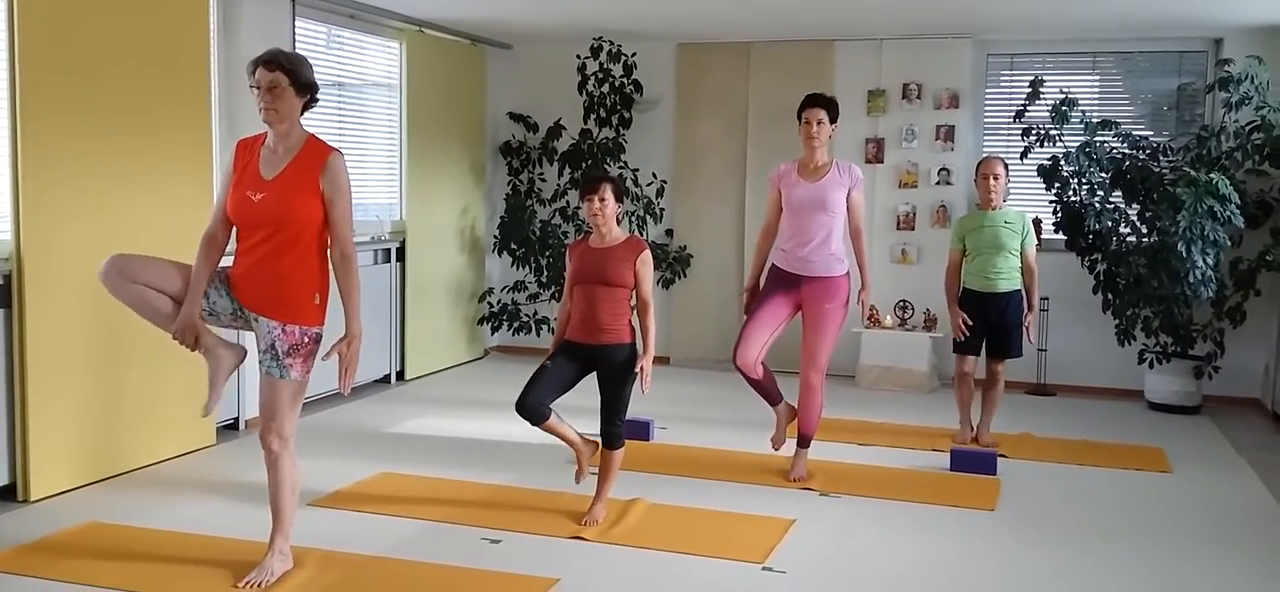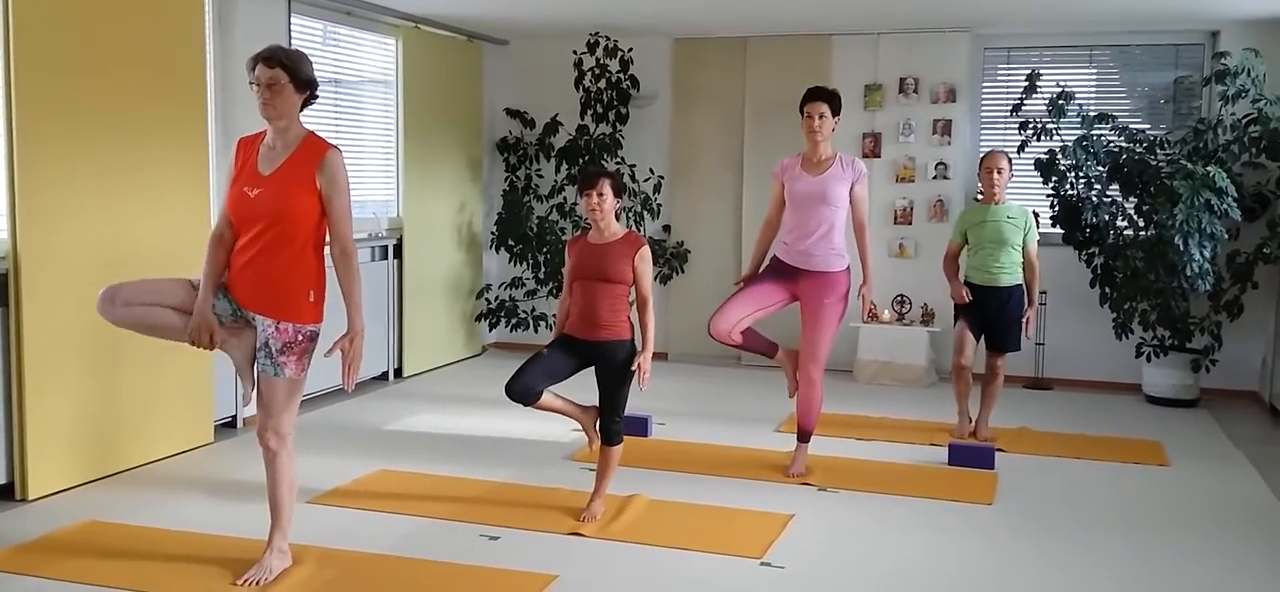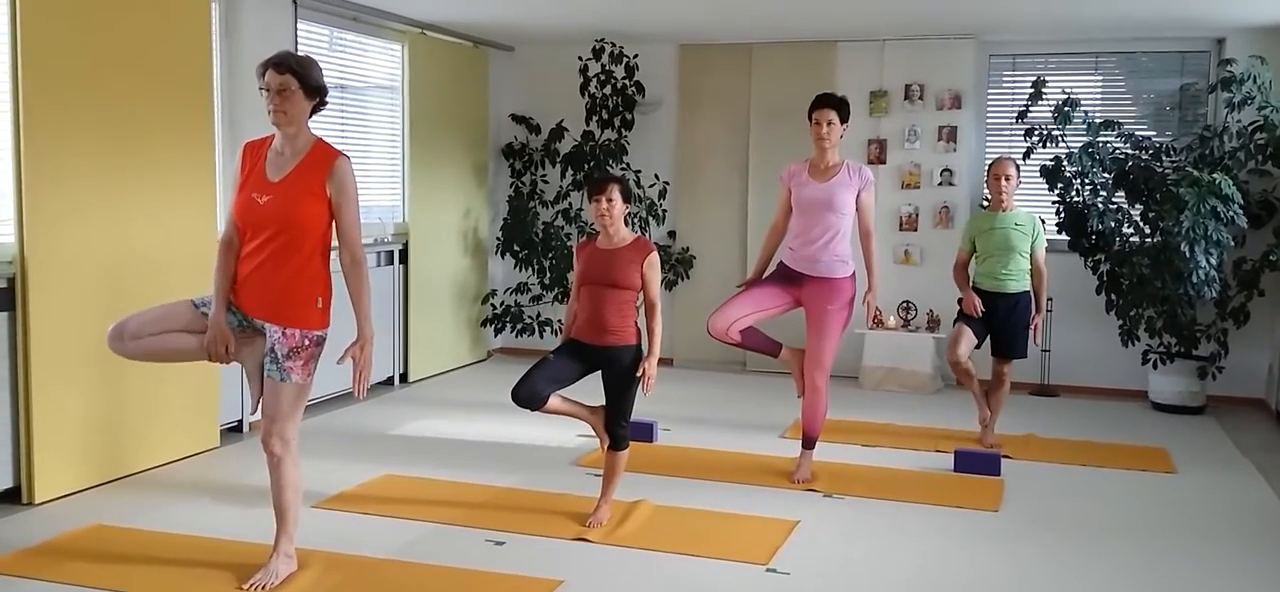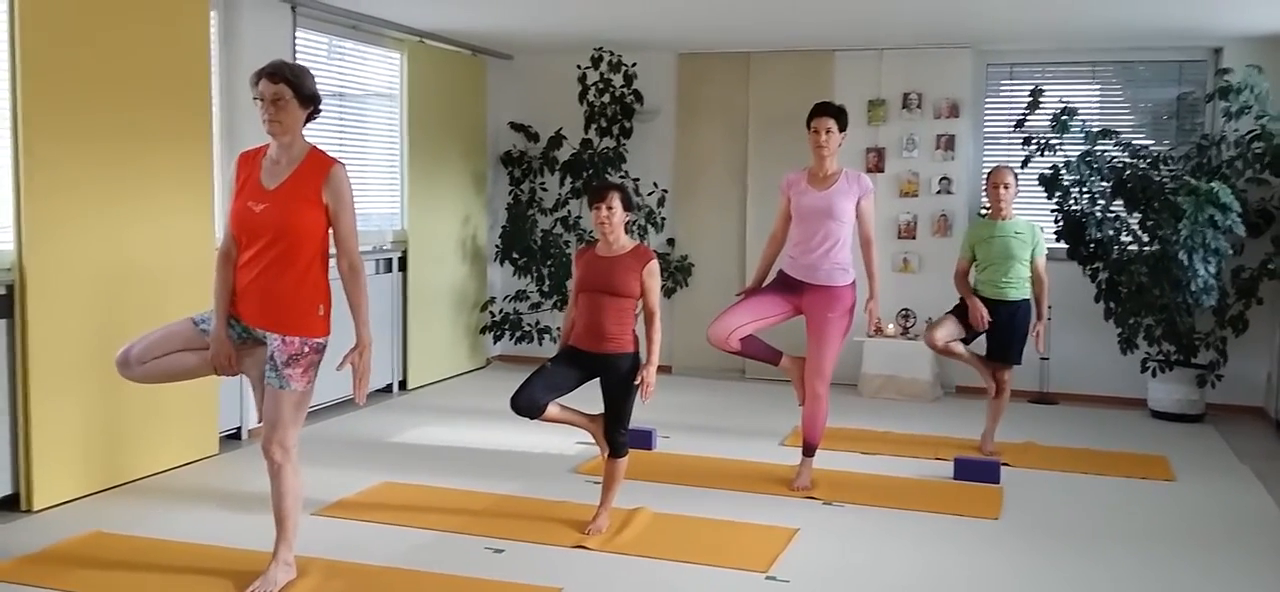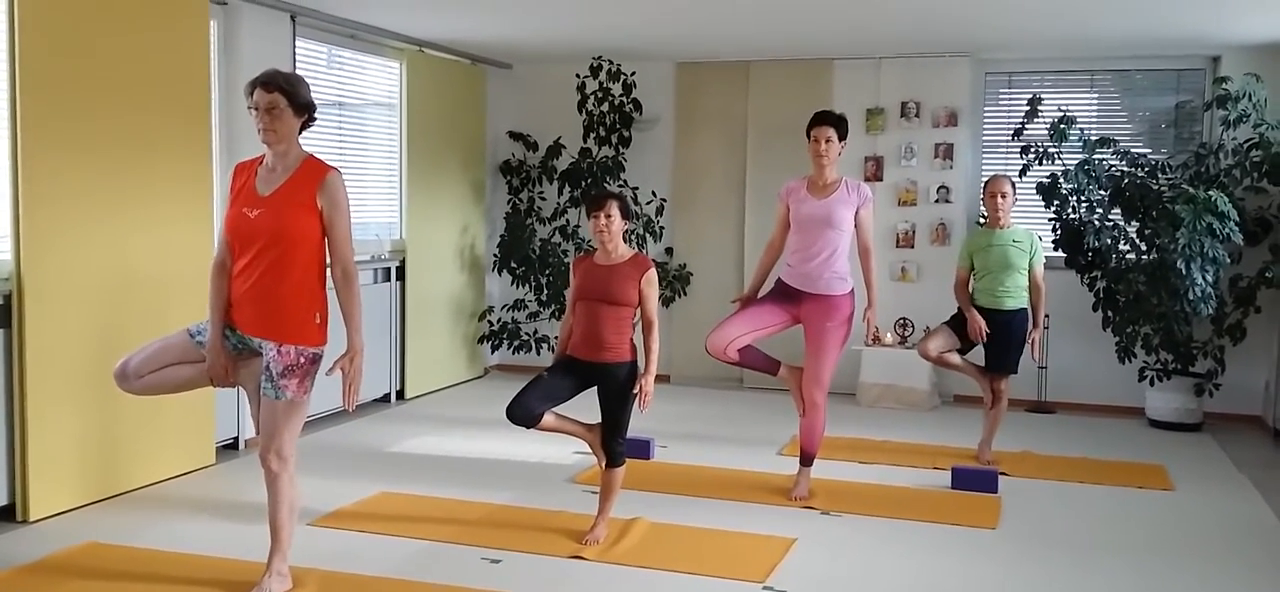
dt=0.5s
person 1, frame 1
left shoulder: (326, 162)
right shoulder: (242, 152)
left elbow: (343, 250)
right elbow: (217, 232)
left wrist: (353, 329)
right wrist: (190, 305)
left hip: (292, 312)
right hip: (238, 294)
left knee: (276, 435)
right knee: (117, 271)
right ankle: (216, 352)
person 1, frame 2
left shoulder: (324, 158)
right shoulder: (243, 149)
left elbow: (343, 247)
right elbow: (223, 233)
left wrist: (356, 326)
right wrist: (202, 304)
left hip: (289, 309)
right hip: (236, 295)
left knee: (273, 433)
right knee: (112, 302)
right ankle: (234, 339)
person 1, frame 3
left shoulder: (333, 166)
right shoulder: (250, 154)
left elbow: (353, 254)
right elbow: (230, 239)
left wrist: (366, 333)
right wrist: (217, 315)
left hip: (296, 317)
right hip: (242, 304)
left knee: (277, 438)
right knee: (123, 337)
right ankle: (244, 351)
person 1, frame 4
left shoulder: (328, 174)
right shoulder: (245, 164)
left elbow: (350, 262)
right elbow: (229, 251)
left wrist: (364, 339)
right wrist: (219, 328)
left hip: (297, 326)
right hip: (242, 315)
left knee: (278, 446)
right knee: (131, 362)
right ankle: (245, 361)
person 1, frame 5
left shoulder: (323, 181)
right shoulder: (241, 174)
left elbow: (344, 269)
right elbow: (223, 261)
left wrist: (355, 346)
right wrist: (214, 337)
left hip: (292, 335)
right hip: (237, 326)
left knee: (275, 456)
right knee: (129, 374)
right ankle: (243, 371)
person 2, frame 1
left shoulder: (849, 175)
right shoulder: (782, 174)
left elbow: (857, 231)
right elbow: (769, 229)
left wrist: (866, 284)
right wrist: (753, 279)
left hip: (829, 282)
right hip: (784, 277)
left knee: (813, 374)
right knee: (744, 357)
left ankle: (801, 455)
right ankle: (782, 409)
person 2, frame 2
left shoulder: (852, 169)
right shoulder: (786, 168)
left elbow: (861, 225)
right elbow: (772, 221)
left wrist: (868, 279)
right wrist: (752, 269)
left hip: (829, 276)
right hip: (783, 268)
left knee: (813, 368)
right knee: (721, 326)
left ankle: (801, 450)
right ankle: (784, 356)
person 2, frame 3
left shoulder: (859, 176)
right shoulder: (793, 173)
left elbow: (867, 233)
right elbow: (778, 227)
left wrist: (873, 285)
right wrist: (756, 274)
left hip: (834, 282)
right hip: (789, 274)
left knee: (817, 376)
right knee: (720, 324)
left ankle: (806, 456)
right ankle: (789, 355)
person 2, frame 4
left shoulder: (858, 184)
right shoulder: (792, 182)
left elbow: (867, 240)
right elbow: (778, 236)
left wrist: (874, 294)
right wrist: (756, 282)
left hip: (834, 290)
right hip: (789, 282)
left knee: (817, 384)
right knee: (720, 332)
left ankle: (806, 464)
right ankle: (789, 363)
person 2, frame 5
left shoulder: (857, 193)
right shoulder: (791, 191)
left elbow: (866, 249)
right elbow: (775, 244)
left wrist: (872, 303)
right wrist: (752, 290)
left hip: (833, 299)
right hip: (788, 291)
left knee: (815, 393)
right knee: (718, 343)
left ankle: (804, 473)
right ankle: (788, 373)
person 3, frame 1
left shoulder: (637, 250)
right shoulder: (575, 250)
left elbow: (646, 305)
right elbow: (566, 302)
left wrist: (648, 354)
right wrist: (554, 349)
left hip: (617, 349)
right hip: (576, 346)
left knee: (612, 426)
right knee: (528, 404)
left ankle: (600, 502)
right ankle: (581, 445)
person 3, frame 2
left shoulder: (636, 246)
right shoulder: (574, 245)
left elbow: (645, 301)
right elbow: (567, 297)
left wrist: (647, 350)
right wrist: (554, 342)
left hip: (616, 345)
right hip: (574, 340)
left knee: (612, 422)
right knee: (518, 387)
left ankle: (599, 498)
right ankle: (583, 413)
person 3, frame 3
left shoulder: (644, 251)
right shoulder: (583, 250)
left elbow: (653, 307)
right elbow: (574, 302)
left wrist: (653, 356)
right wrist: (561, 346)
left hip: (623, 349)
right hip: (581, 345)
left knee: (618, 427)
right knee: (525, 393)
left ankle: (605, 503)
right ankle: (593, 415)
person 3, frame 4
left shoulder: (644, 259)
right shoulder: (582, 256)
left elbow: (653, 315)
right elbow: (573, 308)
left wrist: (651, 364)
right wrist: (559, 352)
left hip: (620, 357)
right hip: (579, 352)
left knee: (616, 435)
right knee: (524, 402)
left ankle: (604, 511)
right ankle: (592, 423)
person 3, frame 5
left shoulder: (642, 268)
right shoulder: (580, 265)
left elbow: (651, 324)
right elbow: (570, 317)
left wrist: (650, 373)
right wrist: (556, 362)
left hip: (619, 366)
right hip: (577, 361)
left knee: (614, 444)
right knee: (520, 411)
left ankle: (602, 521)
right ankle: (589, 433)
person 4, frame 1
left shoulder: (1021, 221)
right shoulder: (964, 223)
left elbow: (1029, 268)
right elbow: (953, 269)
left wrist: (1031, 309)
right wrist: (953, 308)
left hip: (1008, 300)
right hip: (972, 298)
left knee: (996, 369)
right knee: (964, 368)
left ankle: (984, 427)
right ankle: (965, 424)
person 4, frame 2
left shoulder: (1024, 216)
right shoulder: (967, 215)
left elbow: (1031, 263)
right elbow: (950, 256)
left wrist: (1032, 303)
right wrist: (954, 282)
left hip: (1009, 294)
right hip: (973, 292)
left knee: (995, 363)
right knee: (961, 360)
left ankle: (983, 422)
right ankle: (963, 417)
person 4, frame 3
left shoulder: (1031, 222)
right shoulder: (976, 222)
left elbow: (1039, 270)
right elbow: (960, 265)
left wrist: (1040, 310)
right wrist: (966, 292)
left hip: (1016, 300)
right hip: (981, 297)
left knee: (1003, 369)
right knee: (956, 355)
left ankle: (989, 428)
right ankle: (981, 399)
person 4, frame 4
left shoulder: (1031, 231)
right shoulder: (975, 230)
left elbow: (1039, 278)
right elbow: (960, 274)
left wrist: (1041, 318)
right wrist: (972, 301)
left hip: (1015, 307)
right hip: (980, 302)
left knee: (1002, 376)
right knee: (934, 337)
left ankle: (988, 436)
right ankle: (980, 364)
person 4, frame 5
left shoulder: (1029, 239)
right shoulder: (973, 239)
left elbow: (1037, 286)
right elbow: (961, 284)
left wrist: (1037, 326)
right wrist: (970, 312)
left hip: (1013, 316)
right hip: (977, 312)
left knee: (1000, 386)
right knee: (928, 348)
left ankle: (985, 445)
right ankle: (978, 374)
